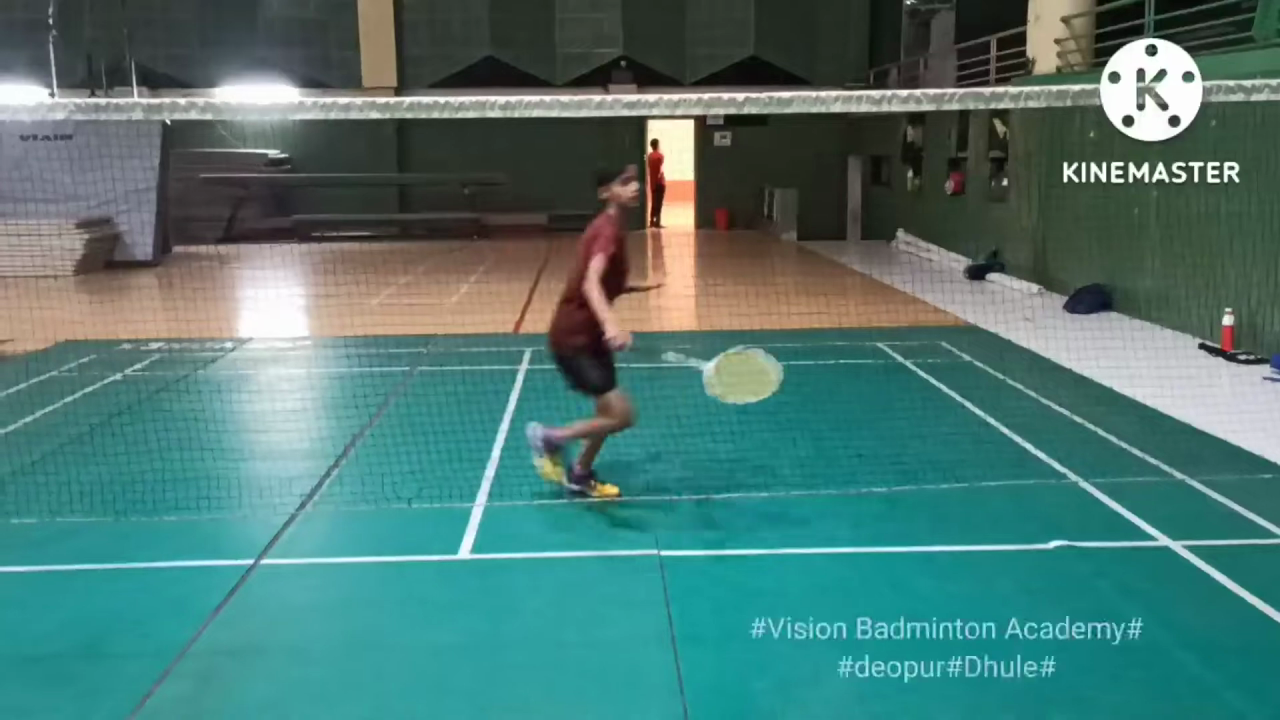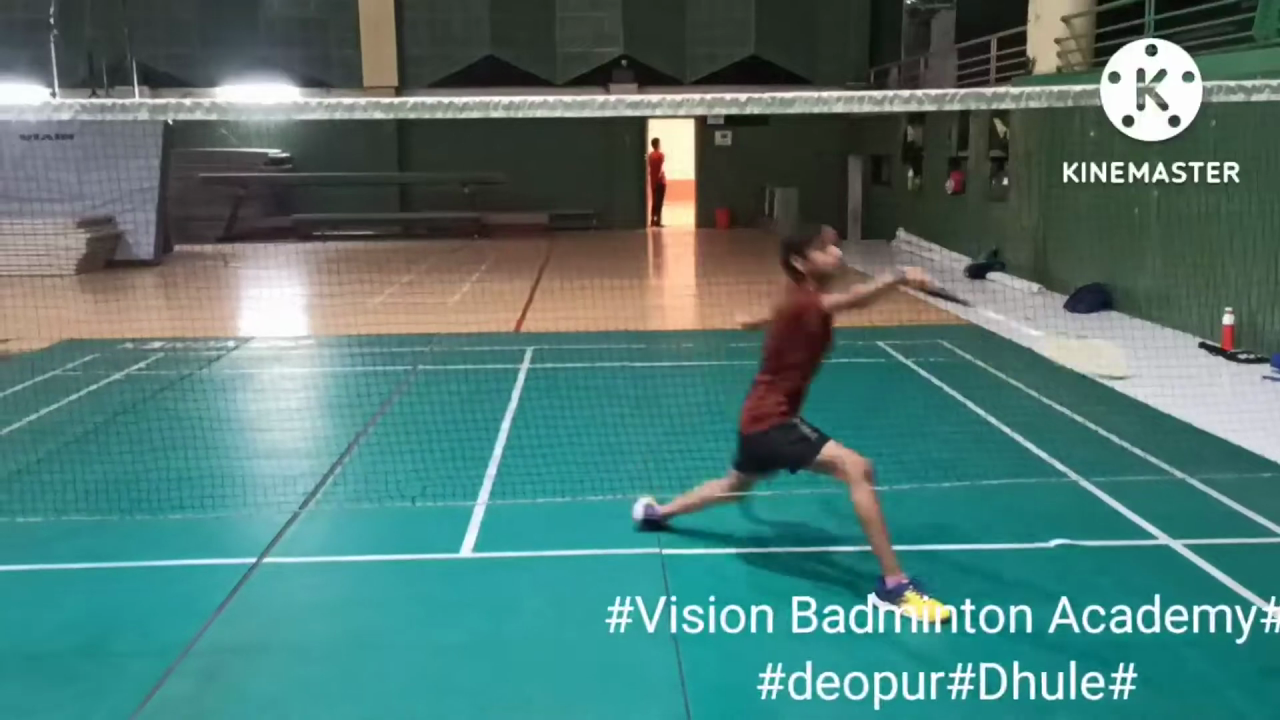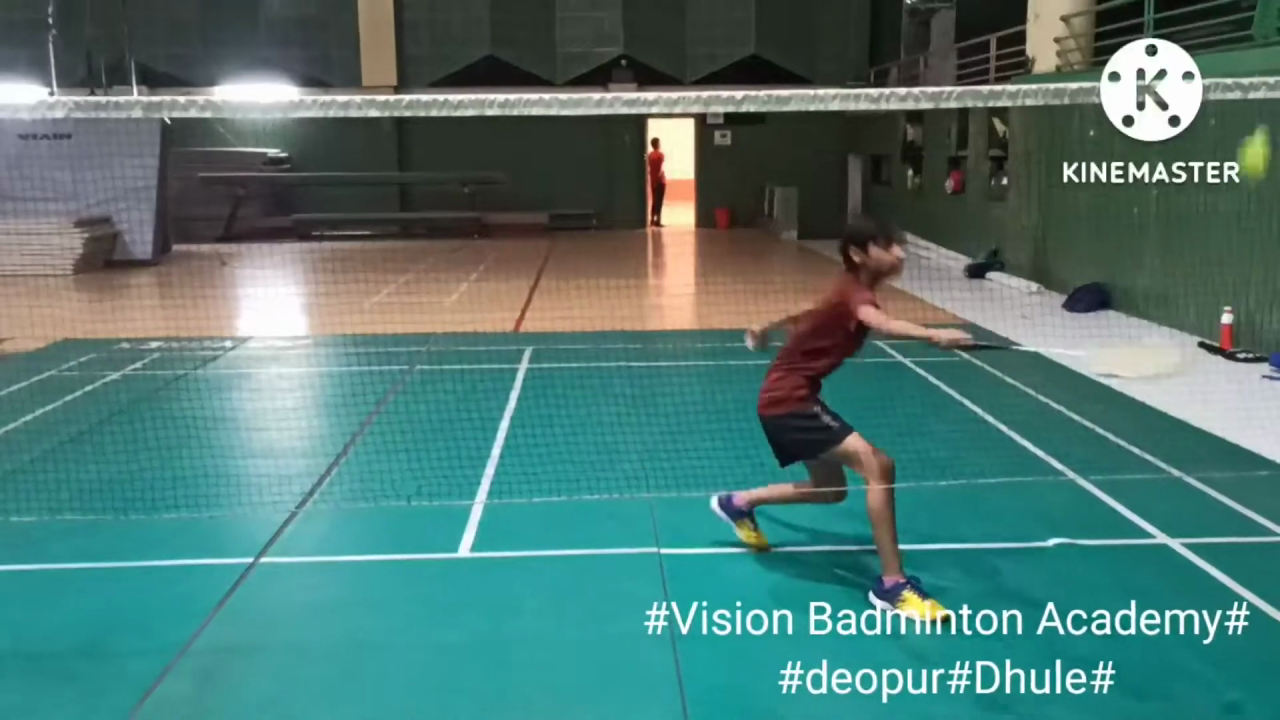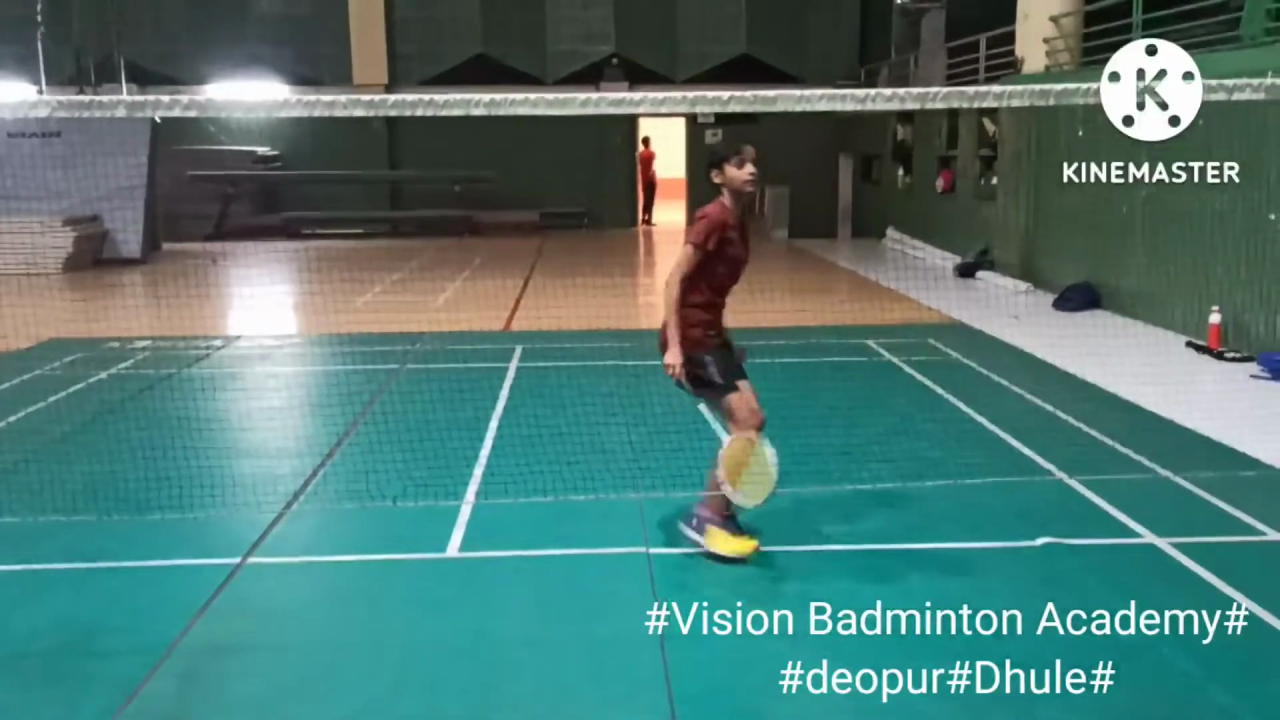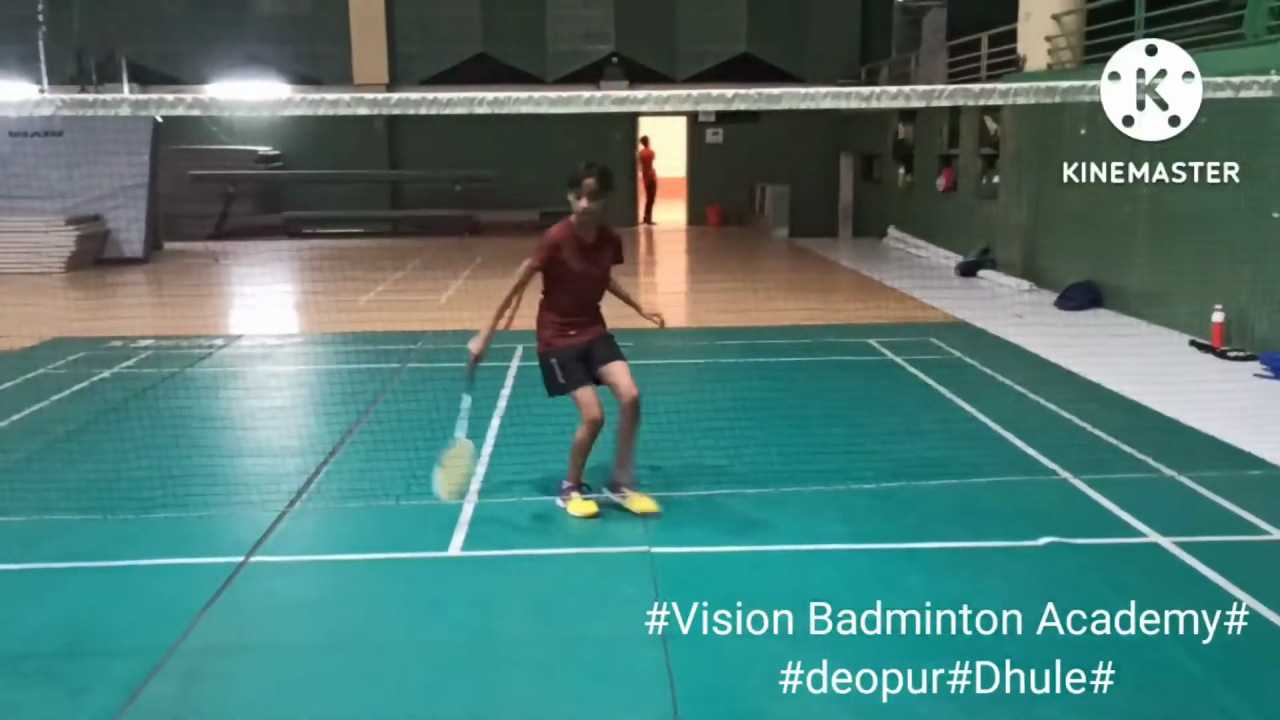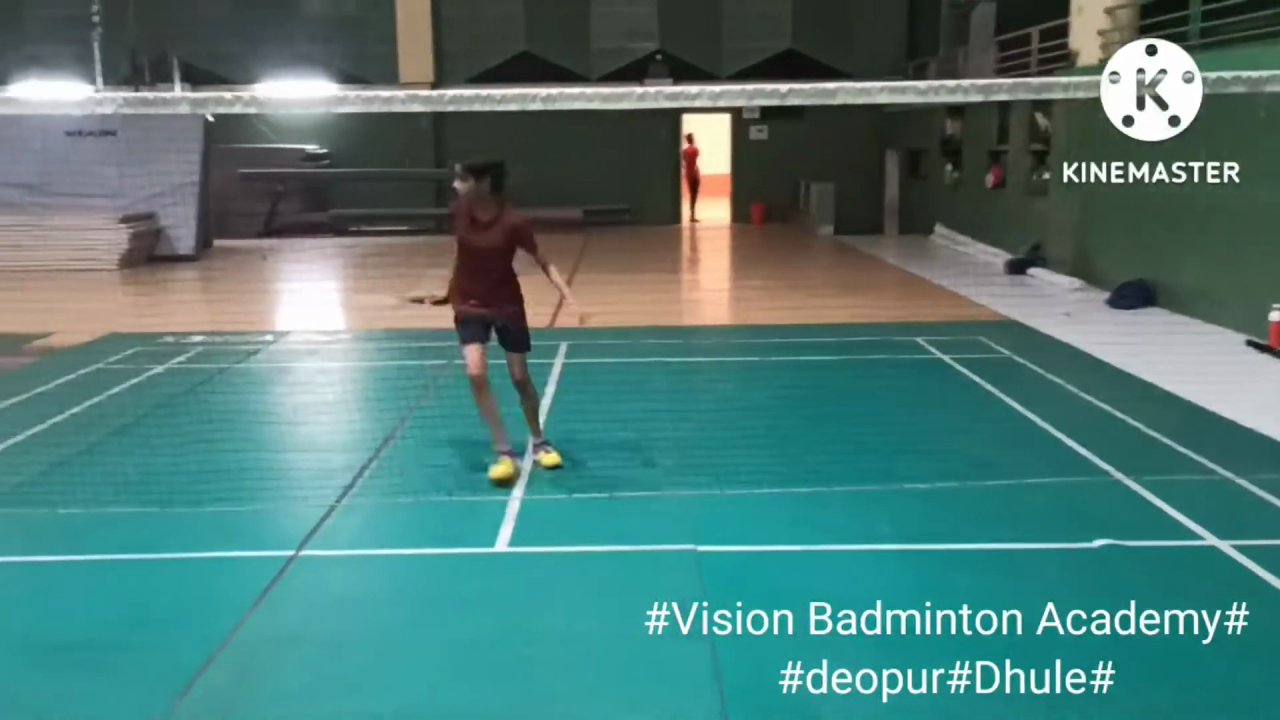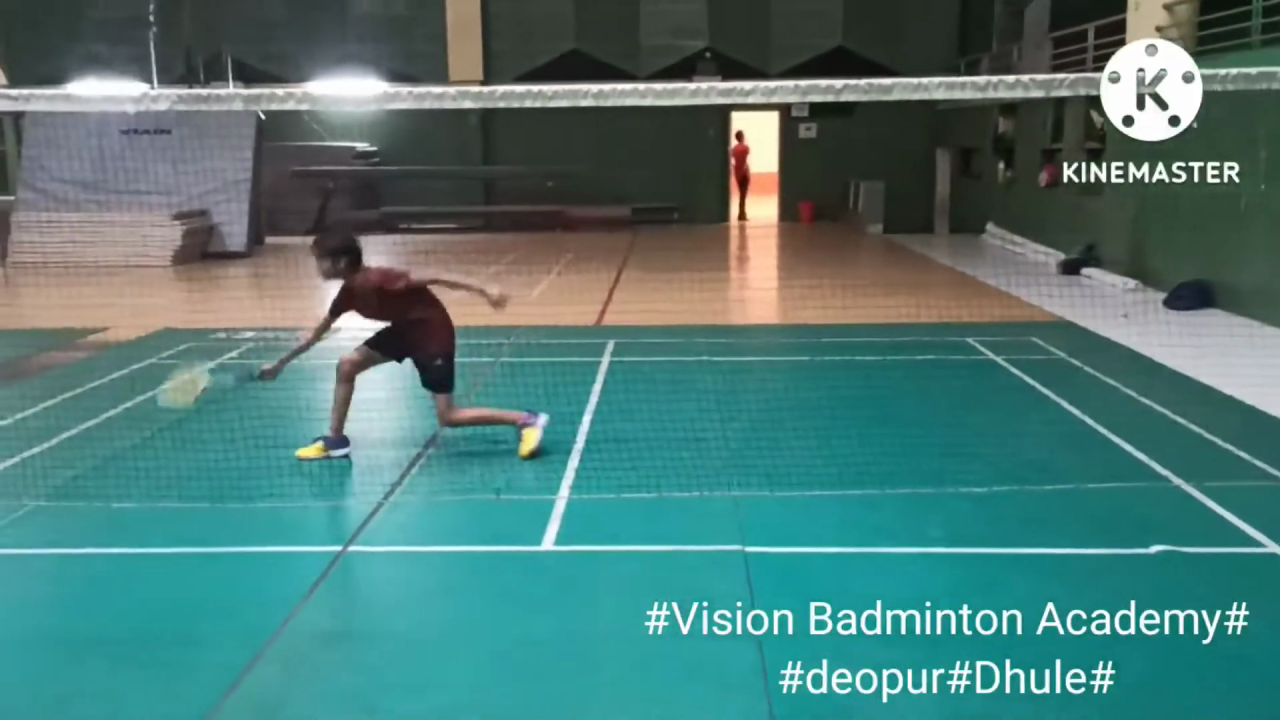
dt=0.4s
person 1, frame 1
left shoulder: (612, 229)
right shoulder: (605, 231)
right elbow: (591, 285)
left wrist: (634, 287)
right wrist: (610, 322)
left hip: (589, 333)
right hip: (573, 337)
left knee: (608, 413)
right knee: (619, 417)
left ankle: (580, 474)
right ankle: (547, 437)
person 1, frame 2
left shoulder: (799, 300)
right shoulder: (805, 302)
left elbow: (768, 321)
right elbow: (850, 298)
left wrist: (750, 323)
right wrist: (898, 277)
left hip: (760, 416)
right hip: (771, 420)
left knee: (734, 488)
right knee: (858, 470)
left ankle: (654, 511)
right ankle: (894, 586)
person 1, frame 3
left shoulder: (852, 287)
right shoulder: (854, 293)
left elbow: (798, 316)
right elbow: (881, 323)
left wrist: (764, 330)
right wrist: (935, 335)
left hip: (787, 395)
right hip: (788, 399)
left knee: (832, 486)
right knee: (878, 466)
left ankle: (736, 504)
right ankle: (893, 585)
person 1, frame 4
left shoulder: (738, 222)
right shoulder: (712, 219)
right elbow: (676, 281)
right wrist: (674, 345)
left hip: (712, 332)
right hip: (692, 336)
left knee: (754, 419)
right knee: (746, 425)
left ankle: (712, 516)
right ankle: (707, 517)
person 1, frame 5
left shoulder: (610, 238)
right shoulder: (556, 239)
right elbow: (517, 285)
left wrist: (641, 309)
right wrist: (485, 335)
left hip: (594, 331)
right hip: (557, 337)
left knee: (630, 396)
right knee: (593, 416)
left ankle: (623, 483)
right ankle: (572, 488)
person 1, frame 6
left shoulder: (513, 223)
right shoulder: (460, 213)
left elbow: (544, 263)
left wrist: (568, 297)
right wrist: (448, 292)
left hip: (506, 304)
right hip: (468, 305)
left knee: (521, 378)
right knee: (476, 374)
left ankle: (540, 441)
right ankle: (504, 450)
person 1, frame 7
left shoulder: (378, 281)
right shoulder: (347, 295)
left elbow: (433, 278)
right elbow: (318, 332)
left wrist: (483, 290)
right wrist: (280, 363)
left hip: (434, 336)
right hip: (405, 331)
left knee: (448, 417)
right knee: (346, 367)
left ankle: (528, 421)
right ankle: (335, 439)
